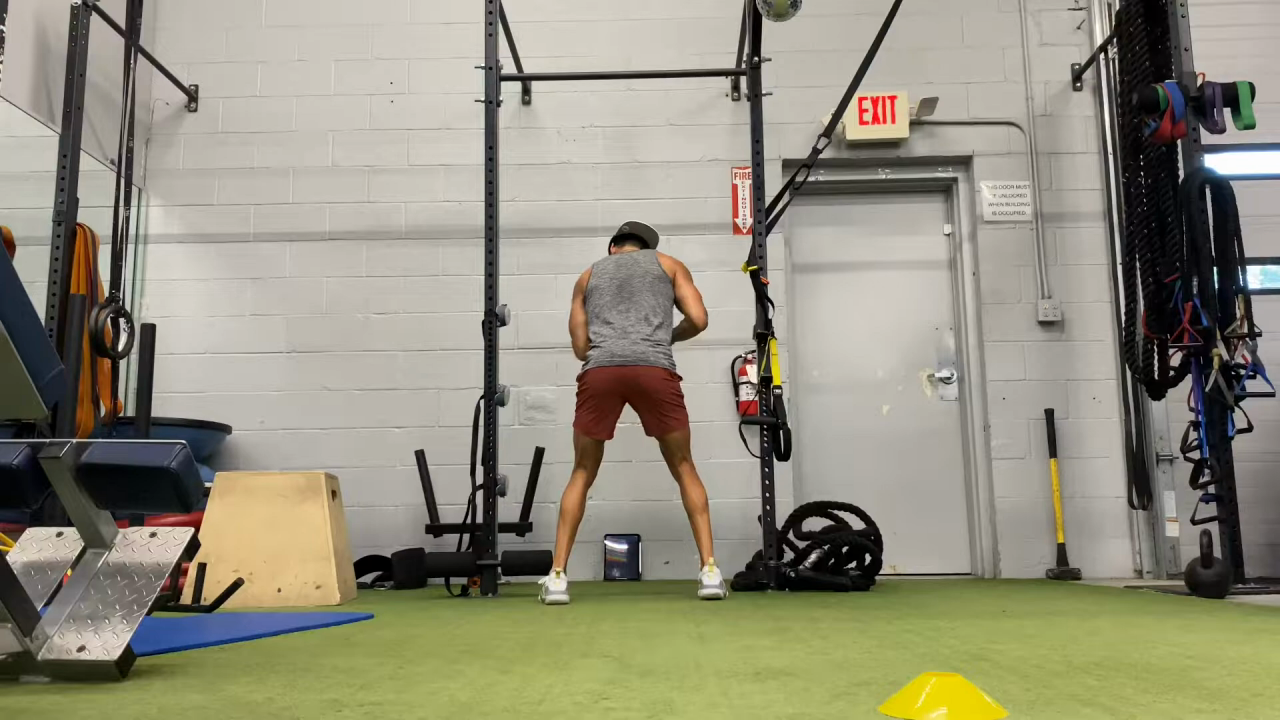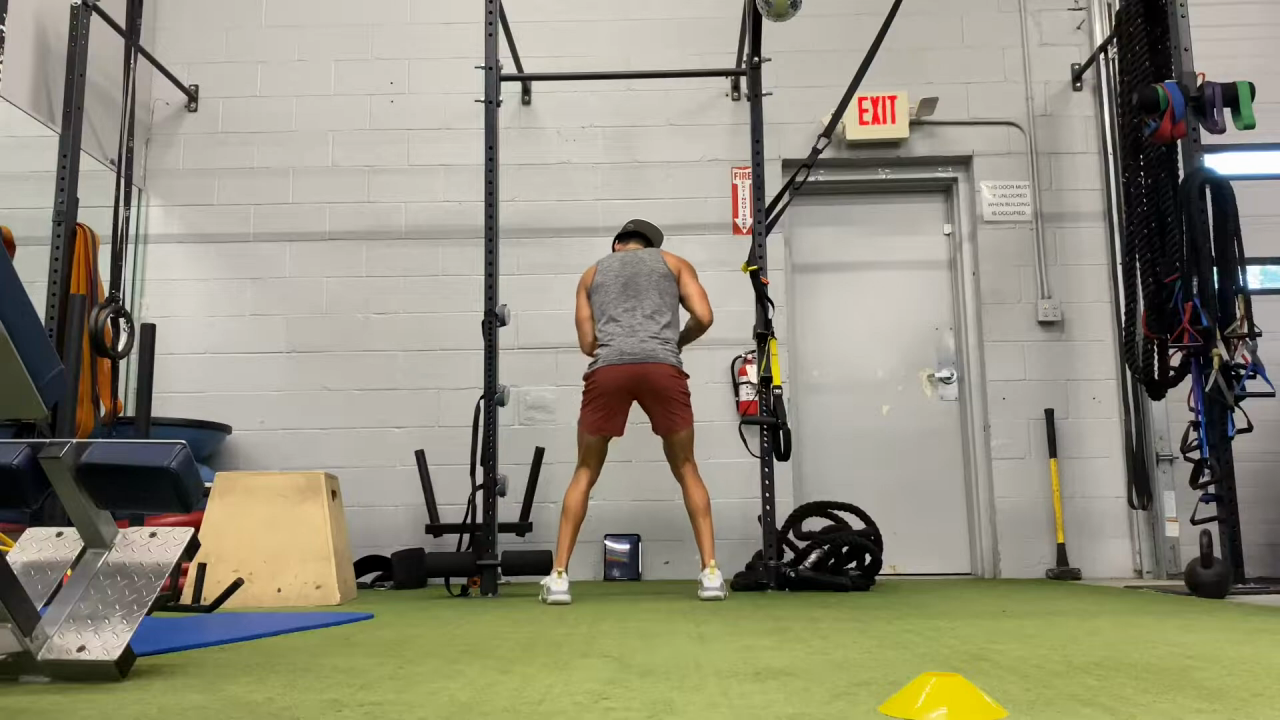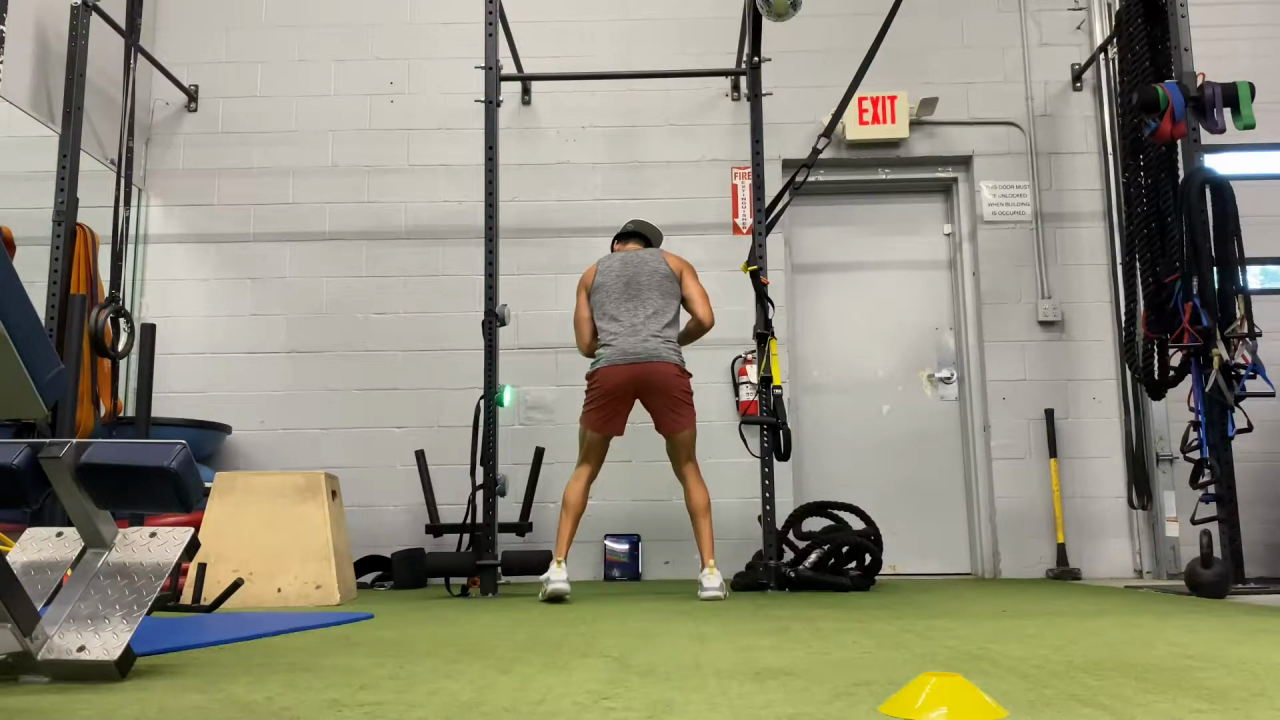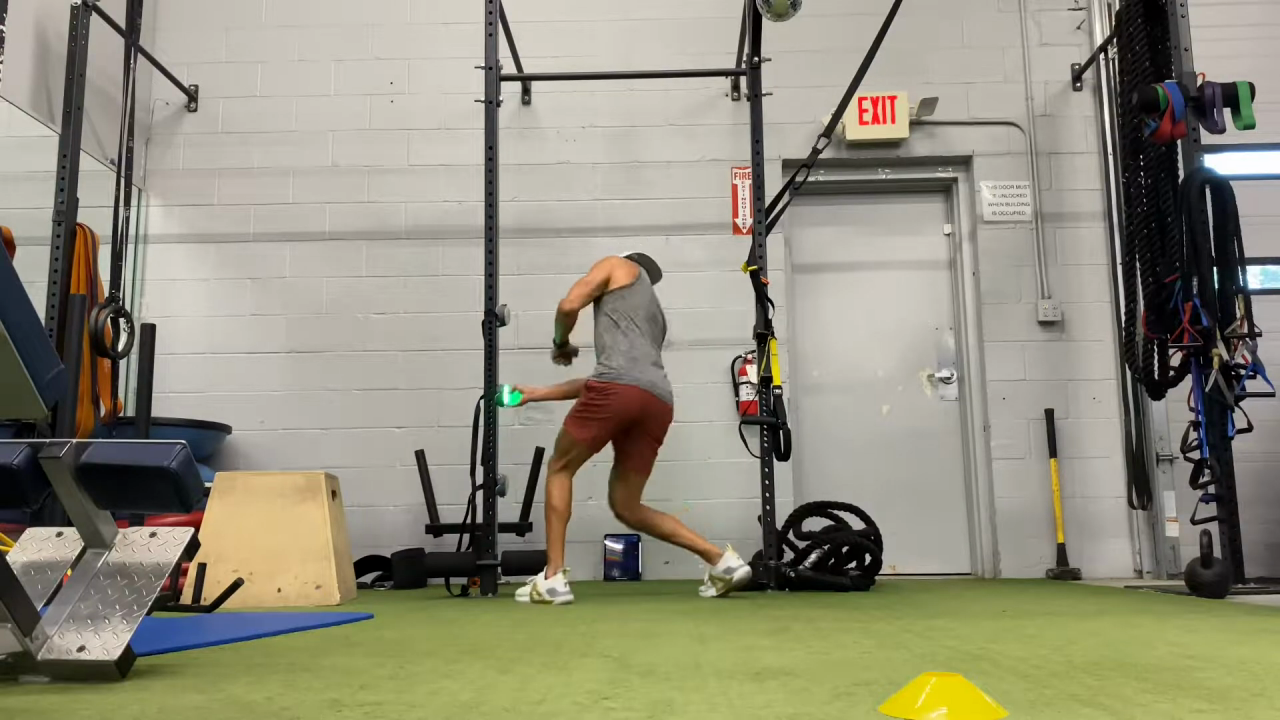
dt=0.3s
person 1, frame 1
left shoulder: (589, 275)
right shoulder: (669, 265)
left elbow: (580, 345)
right elbow: (698, 319)
left hip: (600, 371)
right hip: (654, 370)
left knee: (582, 474)
right knee: (684, 470)
left ankle: (557, 576)
right ankle: (709, 570)
person 1, frame 2
left shoulder: (593, 273)
right shoulder: (674, 263)
left elbow: (588, 342)
right elbow: (703, 317)
left hip: (609, 370)
right hip: (661, 368)
left knee: (585, 473)
right knee: (686, 471)
left ankle: (559, 577)
right ankle: (710, 573)
person 1, frame 3
left shoulder: (593, 273)
right shoulder: (674, 263)
left elbow: (585, 344)
right elbow: (704, 318)
left hip: (611, 370)
right hip: (665, 368)
left knee: (586, 469)
right knee: (687, 470)
left ankle: (558, 567)
right ankle: (710, 573)
person 1, frame 4
left shoulder: (619, 268)
right shoulder: (655, 317)
left elbow: (569, 305)
left wrist: (560, 343)
right wrist: (541, 393)
left hip: (616, 389)
right hip: (658, 403)
left knee: (559, 471)
right knee: (627, 506)
left ankle: (554, 577)
right ankle: (723, 559)
